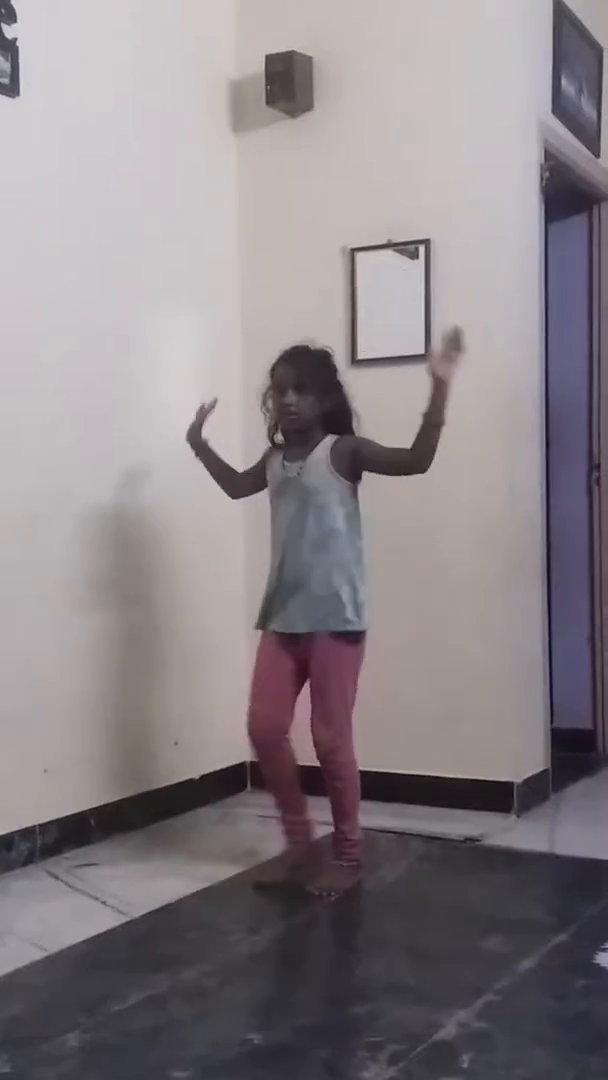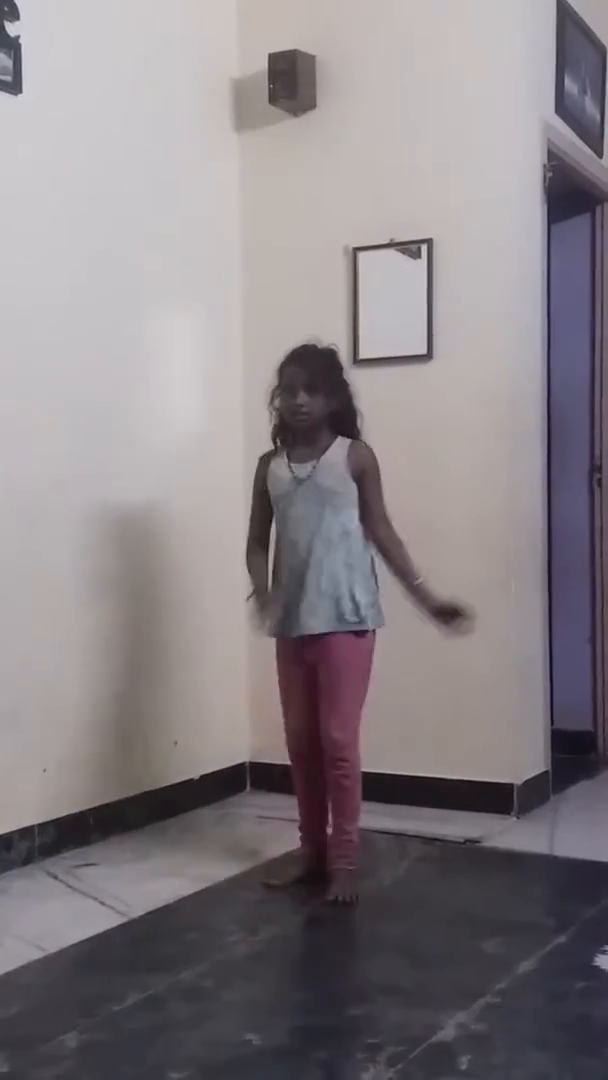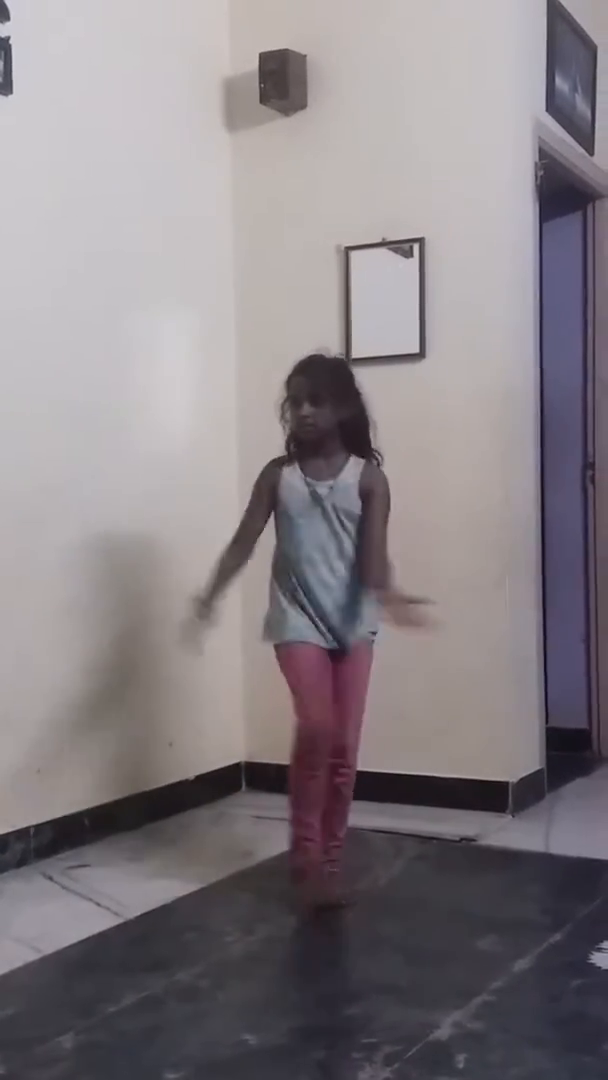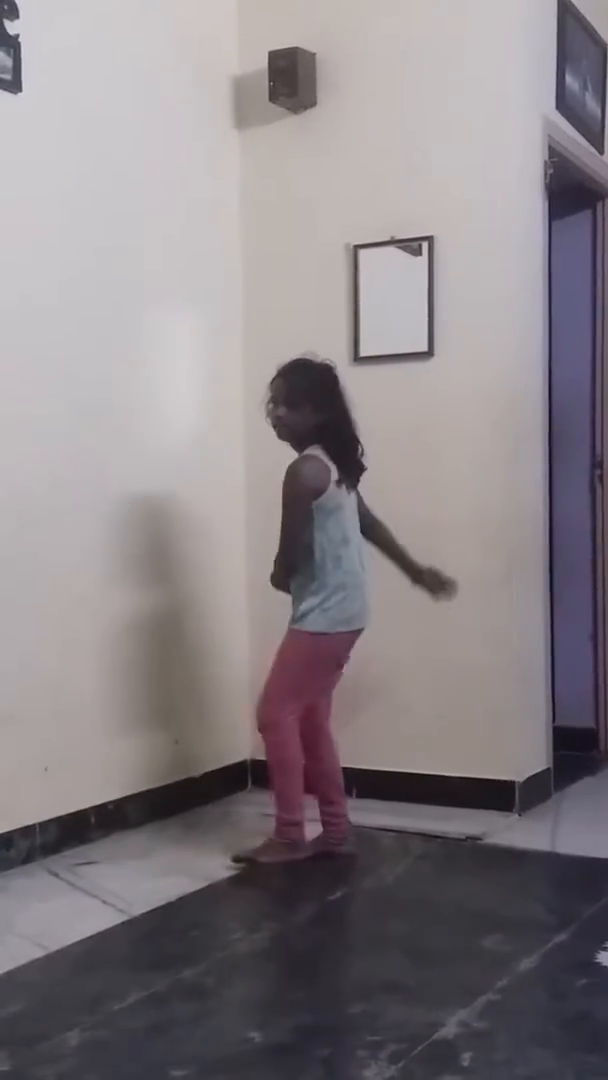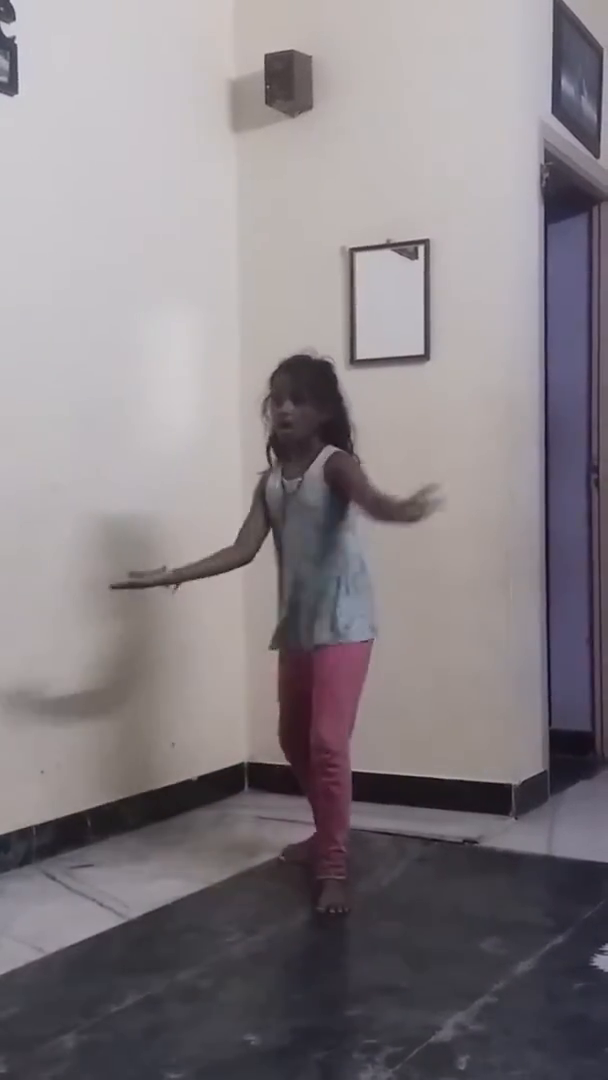
dt=0.7s
person 1, frame 1
left shoulder: (342, 451)
right shoulder: (274, 457)
left elbow: (417, 459)
right elbow: (236, 485)
left wrist: (439, 386)
right wrist: (199, 444)
left hip: (336, 616)
right hip: (282, 614)
left knee: (331, 737)
right knee: (265, 727)
left ankle: (347, 856)
right ankle: (300, 846)
person 1, frame 2
left shoulder: (354, 456)
right shoulder: (268, 466)
left elbow: (381, 534)
right elbow: (256, 543)
left wrist: (425, 597)
right wrist: (260, 587)
left hip: (346, 617)
right hip: (291, 620)
left knee: (337, 740)
right knee: (301, 742)
left ankle: (343, 862)
right ankle: (315, 850)
person 1, frame 3
left shoulder: (369, 476)
right shoulder: (278, 473)
left elbow: (373, 554)
right elbow: (243, 542)
left wrist: (388, 595)
right wrist: (208, 594)
left hip: (354, 626)
right hip: (301, 625)
left knee: (345, 746)
right knee: (315, 727)
left ankle: (330, 862)
right ankle: (305, 856)
person 1, frame 4
left shoulder: (304, 471)
right shoulder: (338, 466)
left elbow: (292, 555)
right elbow: (371, 526)
left wrist: (280, 576)
right wrist: (416, 570)
left hip: (325, 611)
right hip: (343, 607)
left knee: (275, 711)
right knee: (310, 715)
left ankle: (289, 834)
right ankle: (336, 829)
person 1, frame 5
left shoulder: (336, 466)
right shoulder: (269, 481)
left elbow: (374, 504)
right elbow: (243, 550)
left wrist: (405, 510)
right wrist: (170, 576)
left hip: (341, 624)
right hip: (295, 626)
left knee: (329, 744)
right knee: (294, 740)
left ankle: (333, 868)
right ankle: (328, 834)
